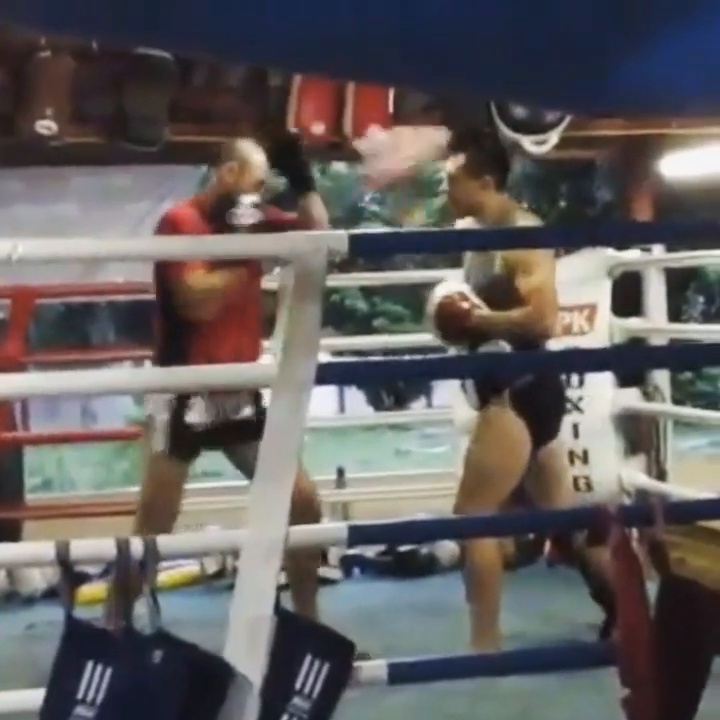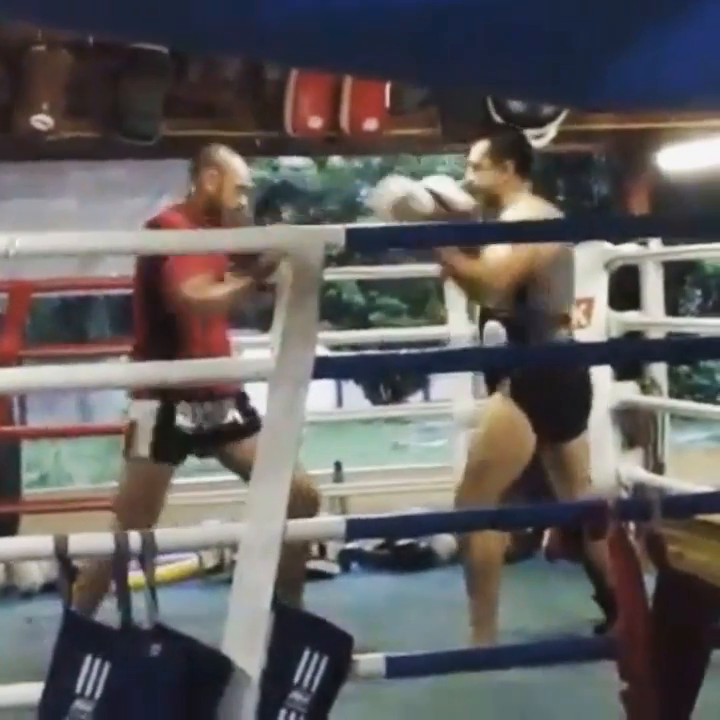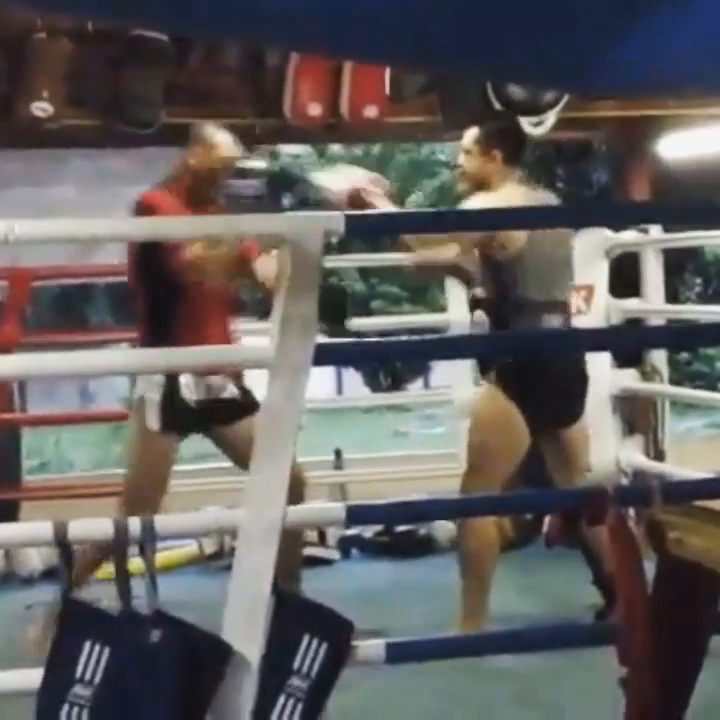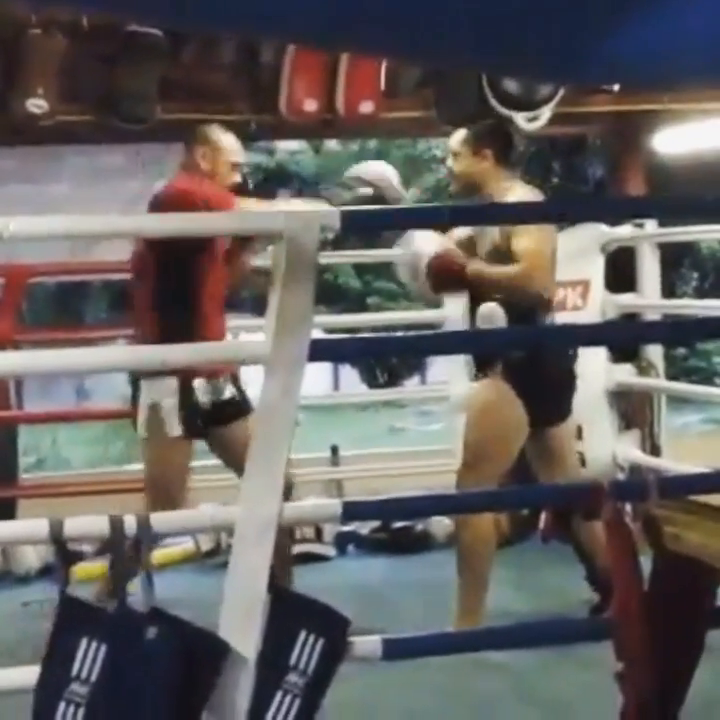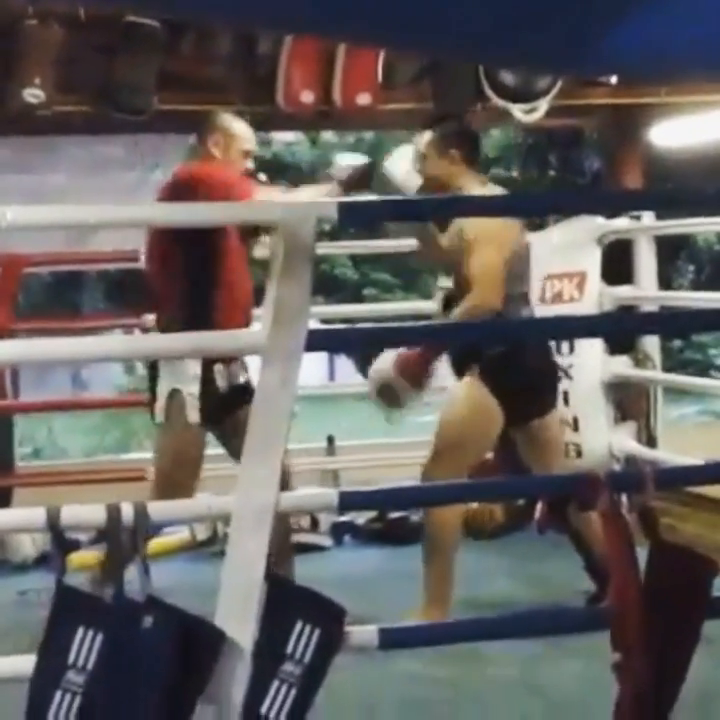
dt=0.5s
person 1, frame 1
left shoulder: (521, 235)
right shoulder: (476, 230)
left elbow: (543, 320)
left wrist: (476, 321)
left hip: (520, 389)
right hip: (516, 388)
left knee: (473, 513)
right knee: (562, 510)
left ankle: (485, 646)
person 1, frame 2
left shoulder: (522, 215)
right shoulder: (539, 217)
left elbow: (486, 283)
right elbow: (504, 285)
left wrist: (436, 242)
left hip: (532, 378)
right hip: (565, 372)
left knee: (474, 503)
right knee: (579, 502)
left ankle: (482, 638)
person 1, frame 3
left shoulder: (495, 205)
right shoulder: (550, 203)
left elbow: (421, 237)
left wrist: (375, 201)
right wrist: (451, 258)
left hip: (524, 363)
right hip: (563, 358)
left knee: (478, 494)
right knee: (579, 489)
left ankle: (471, 626)
right ankle: (622, 601)
person 1, frame 4
left shoulder: (522, 204)
left elbow: (535, 281)
right elbow: (447, 261)
left wrist: (467, 267)
left hip: (521, 358)
right hip: (544, 355)
left knee: (474, 488)
right knee: (567, 484)
left ankle: (468, 622)
right ankle: (613, 596)
person 1, frame 5
left shoulder: (480, 211)
right shoulder: (478, 208)
left elbow: (483, 301)
right elbow: (440, 256)
left wrist: (424, 353)
left hip: (499, 357)
right hip: (527, 352)
left knee: (440, 479)
right knee: (560, 477)
left ankle: (434, 612)
person 2, frame 1
left shoulder: (249, 218)
right shoulder: (180, 222)
left elbow: (320, 236)
right elbow: (199, 302)
left wrist: (303, 181)
left hip: (240, 396)
right hip: (184, 398)
left knee: (304, 505)
right knee: (153, 529)
left ankle: (309, 624)
person 2, frame 2
left shoulder: (221, 228)
right shoulder: (170, 228)
right elbow: (198, 304)
right wrist: (252, 277)
left hip: (221, 398)
right hip: (164, 403)
left knee: (302, 500)
right knee: (130, 535)
person 2, frame 3
left shoulder: (211, 213)
right shoulder: (156, 207)
left elbow: (266, 272)
right elbow: (205, 274)
left hip: (219, 376)
right hip: (168, 378)
left knee: (290, 482)
right knee: (134, 515)
person 2, frame 4
left shoulder: (206, 207)
right shoulder: (180, 196)
left elbow: (228, 270)
right elbow: (266, 215)
left hip: (213, 376)
right hip: (171, 379)
right knee: (163, 516)
person 2, frame 5
left shoulder: (220, 192)
right shoulder: (194, 180)
right elbow: (282, 204)
right wrist: (336, 184)
left hip: (224, 363)
right hip: (189, 365)
left knee: (274, 477)
right knee: (169, 500)
